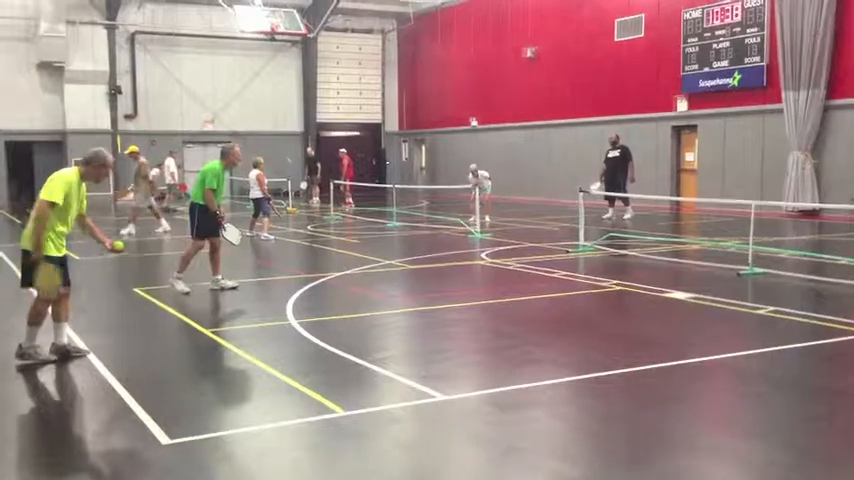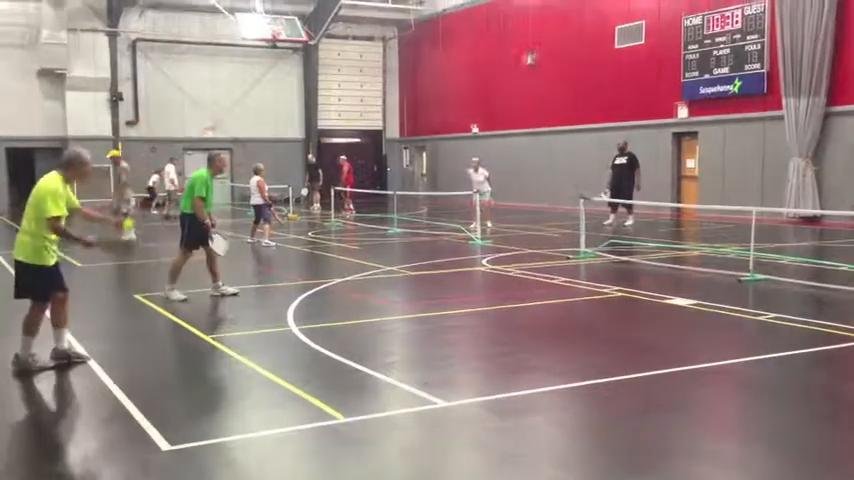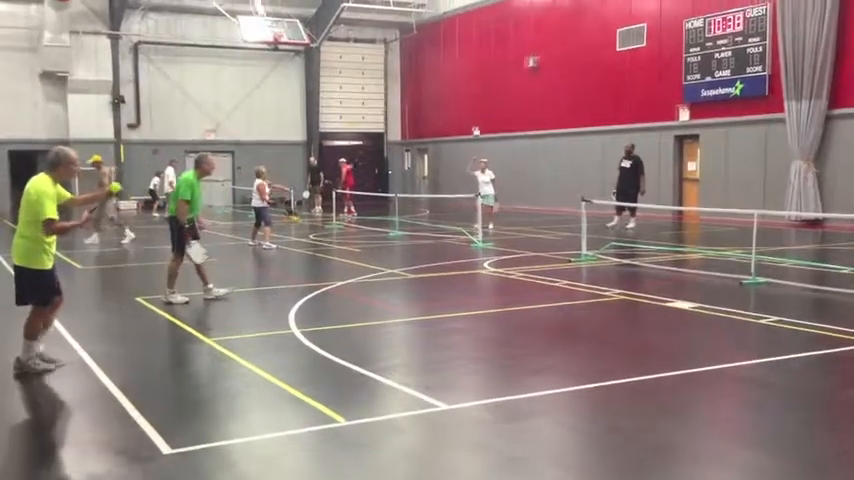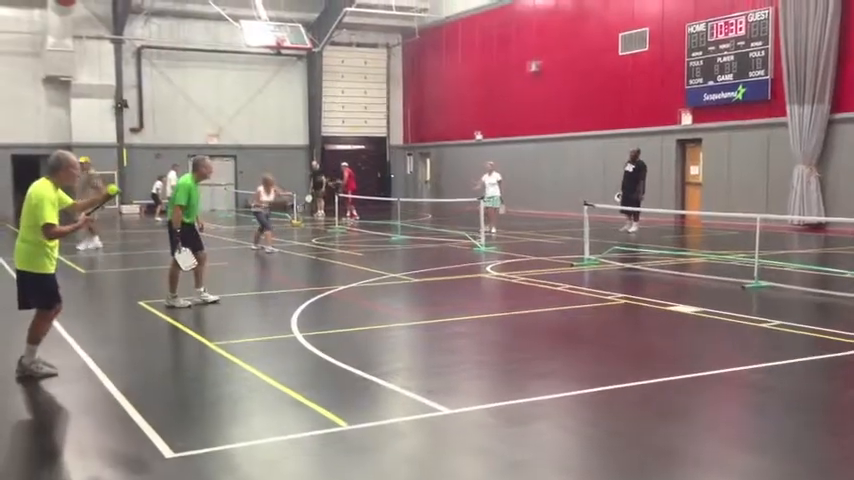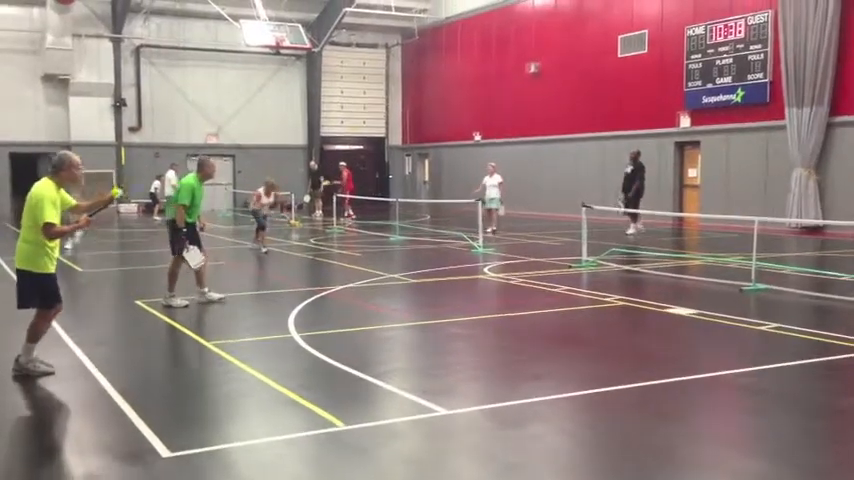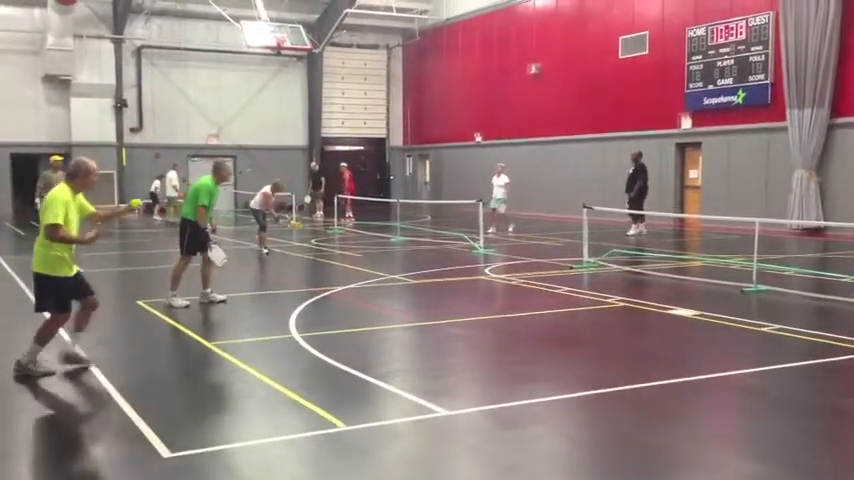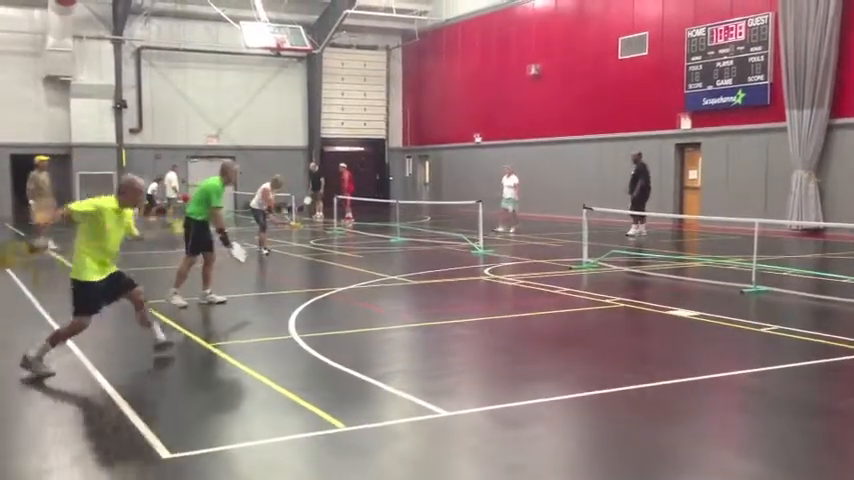
dt=0.3s
person 1, frame 1
left shoulder: (81, 185)
right shoulder: (64, 178)
left elbow: (82, 218)
right elbow: (42, 210)
left wrist: (104, 240)
right wrist: (37, 247)
left hip: (57, 247)
right hip: (41, 247)
left knee: (63, 293)
right knee: (47, 295)
left ankle: (61, 343)
right ankle: (27, 347)
person 1, frame 2
left shoulder: (61, 184)
right shoulder: (52, 186)
left elbow: (79, 209)
right elbow: (56, 226)
left wrist: (110, 220)
right wrist: (82, 240)
left hip: (46, 254)
right hip: (35, 255)
left knee: (60, 297)
right knee: (40, 304)
left ankle: (62, 348)
right ankle: (23, 357)
person 1, frame 3
left shoulder: (49, 184)
right shoulder: (42, 187)
left elbow: (73, 201)
right elbow: (52, 228)
left wrist: (102, 194)
right wrist: (79, 223)
left hip: (40, 257)
right hip: (32, 258)
left knee: (54, 301)
right knee: (40, 308)
left ankle: (35, 352)
right ankle: (25, 360)
person 1, frame 4
left shoulder: (52, 189)
right shoulder: (44, 192)
left elbow: (75, 206)
right elbow: (50, 232)
left wrist: (102, 197)
right wrist: (78, 225)
left hip: (41, 262)
right hip: (36, 263)
left knee: (53, 309)
right knee: (46, 312)
left ankle: (30, 358)
right ankle: (28, 363)
person 1, frame 5
left shoulder: (55, 190)
right shoulder: (45, 192)
left elbow: (78, 207)
right elbow: (50, 232)
left wrist: (105, 199)
right wrist: (78, 226)
left hip: (41, 262)
right hip: (36, 263)
left knee: (53, 309)
right knee: (46, 312)
left ankle: (27, 356)
right ankle: (24, 362)
person 1, frame 6
left shoulder: (76, 197)
right shoulder: (59, 197)
left elbow: (97, 216)
right elbow: (54, 232)
left wrist: (123, 211)
right wrist: (83, 239)
left hip: (67, 266)
right hip: (51, 268)
left knee: (90, 302)
right knee: (59, 317)
left ankle: (72, 351)
right ankle: (27, 361)
person 1, frame 7
left shoulder: (126, 213)
right shoulder: (99, 206)
left elbow: (134, 235)
right elbow: (65, 212)
left hip: (107, 269)
right hip: (87, 273)
left knee: (138, 296)
right knee: (81, 323)
left ankle: (158, 340)
right ankle: (34, 357)
person 2, frame 1
left shoulder: (221, 169)
right shoulder: (214, 168)
right elbow: (208, 193)
left wrist: (219, 210)
right wrist: (217, 214)
left hip: (209, 209)
right hip: (200, 207)
left knee: (216, 244)
right knee: (198, 243)
left ankle: (217, 280)
right ankle: (177, 277)
person 2, frame 2
left shoulder: (208, 177)
right shoulder: (202, 177)
right elbow: (197, 202)
left wrist: (210, 218)
right wrist: (205, 223)
left hip: (199, 219)
right hip: (190, 218)
left knee: (211, 252)
right knee: (185, 253)
left ankle: (218, 286)
right ankle: (170, 289)
person 2, frame 3
left shoulder: (195, 179)
right shoulder: (188, 179)
right elbow: (181, 205)
left wrist: (198, 219)
right wrist: (185, 229)
left hip: (189, 221)
right hip: (180, 221)
right knee: (178, 257)
left ankle: (208, 289)
right ankle: (170, 293)
person 2, frame 4
left shoulder: (194, 182)
right shoulder: (185, 184)
right elbow: (177, 209)
left wrist: (198, 220)
right wrist: (177, 234)
left hip: (189, 225)
right hip: (179, 226)
left knee: (201, 256)
right knee: (178, 261)
left ankle: (199, 293)
right ankle: (171, 297)
person 2, frame 5
left shoulder: (198, 182)
right shoulder: (189, 183)
right elbow: (180, 209)
left wrist: (199, 220)
right wrist: (182, 234)
left hip: (190, 223)
right hip: (180, 224)
right knee: (178, 259)
left ankle: (203, 293)
right ankle: (169, 297)
person 2, frame 6
left shoulder: (213, 184)
right shoulder: (206, 185)
right elbow: (201, 210)
left wrist: (211, 222)
right wrist: (204, 232)
left hip: (201, 224)
right hip: (190, 223)
left knee: (208, 257)
right knee: (185, 259)
left ankle: (206, 293)
right ankle: (172, 296)
person 2, frame 7
left shoulder: (217, 183)
right shoulder: (215, 186)
right elbow: (216, 212)
left wrist: (219, 228)
right wrist: (223, 233)
left hip: (202, 222)
right hip: (194, 222)
left knee: (210, 258)
right knee: (190, 259)
left ankle: (206, 294)
right ankle: (174, 293)
